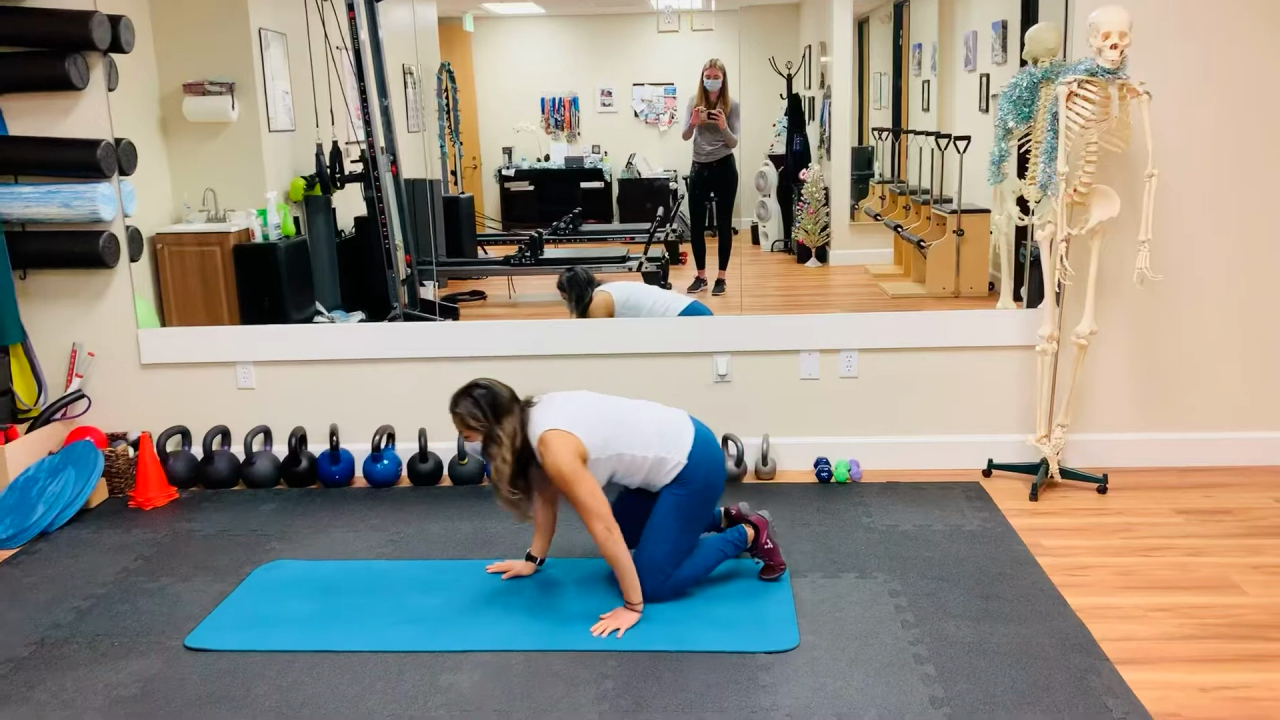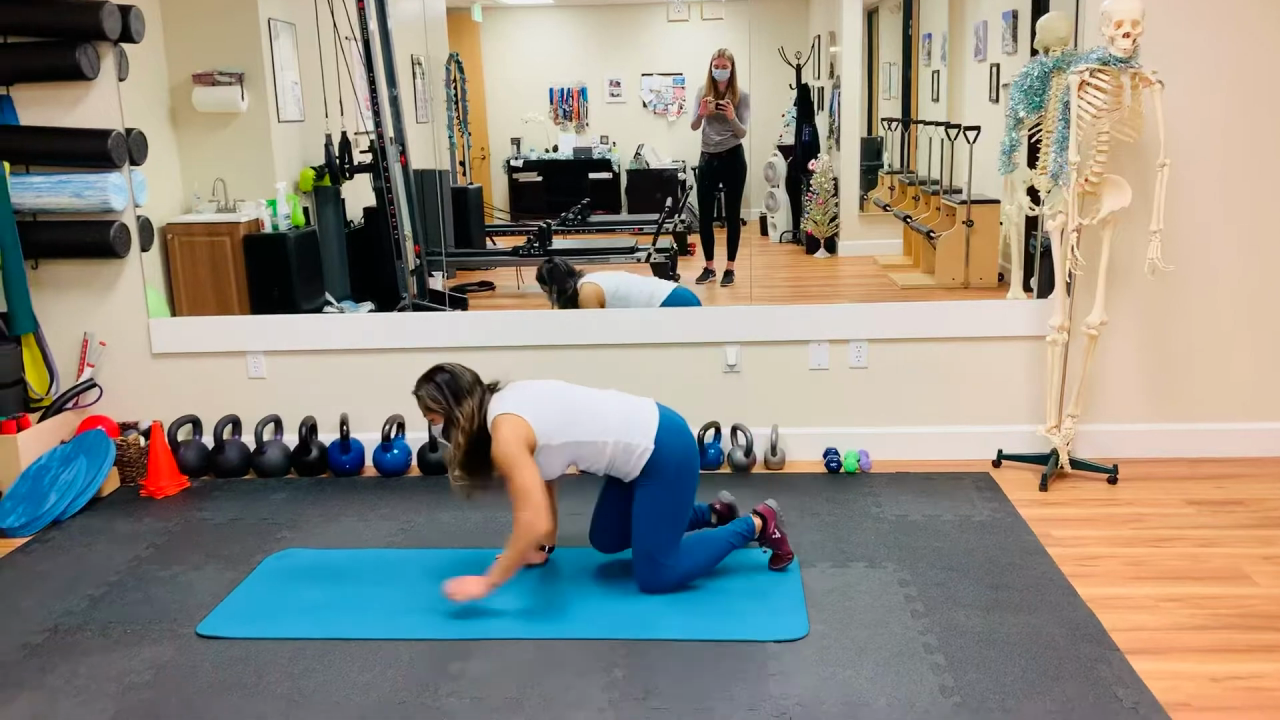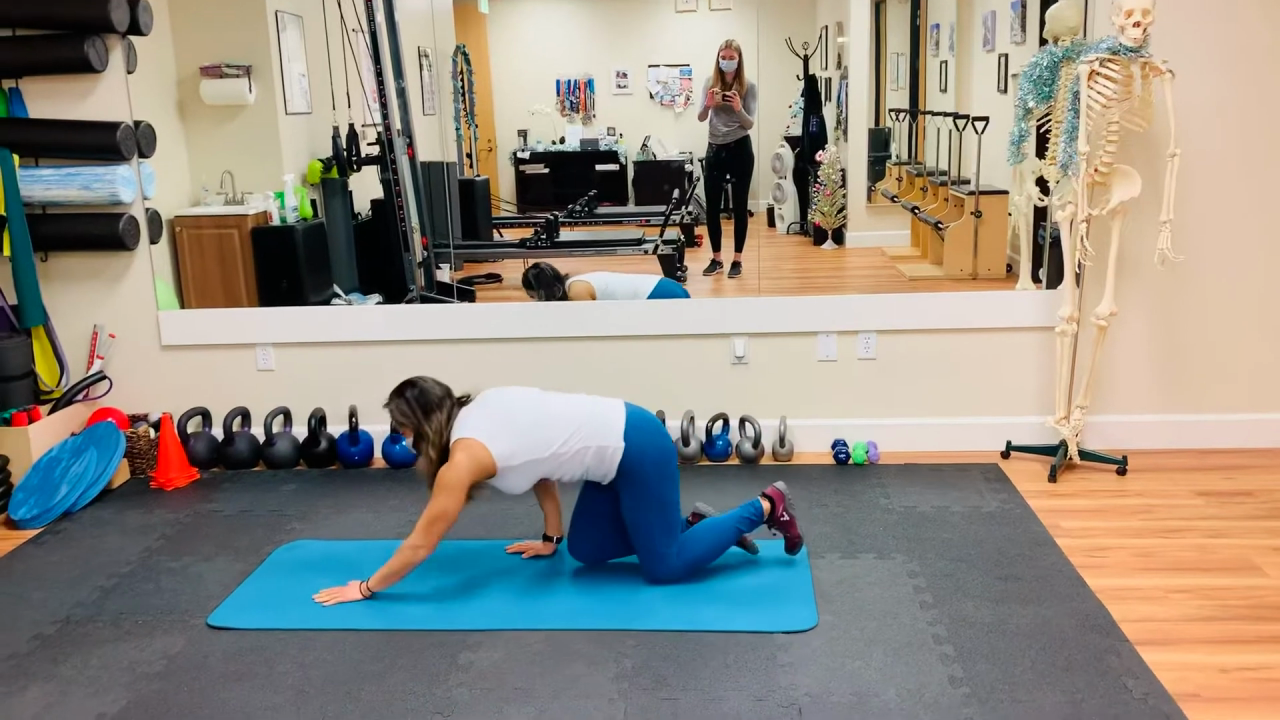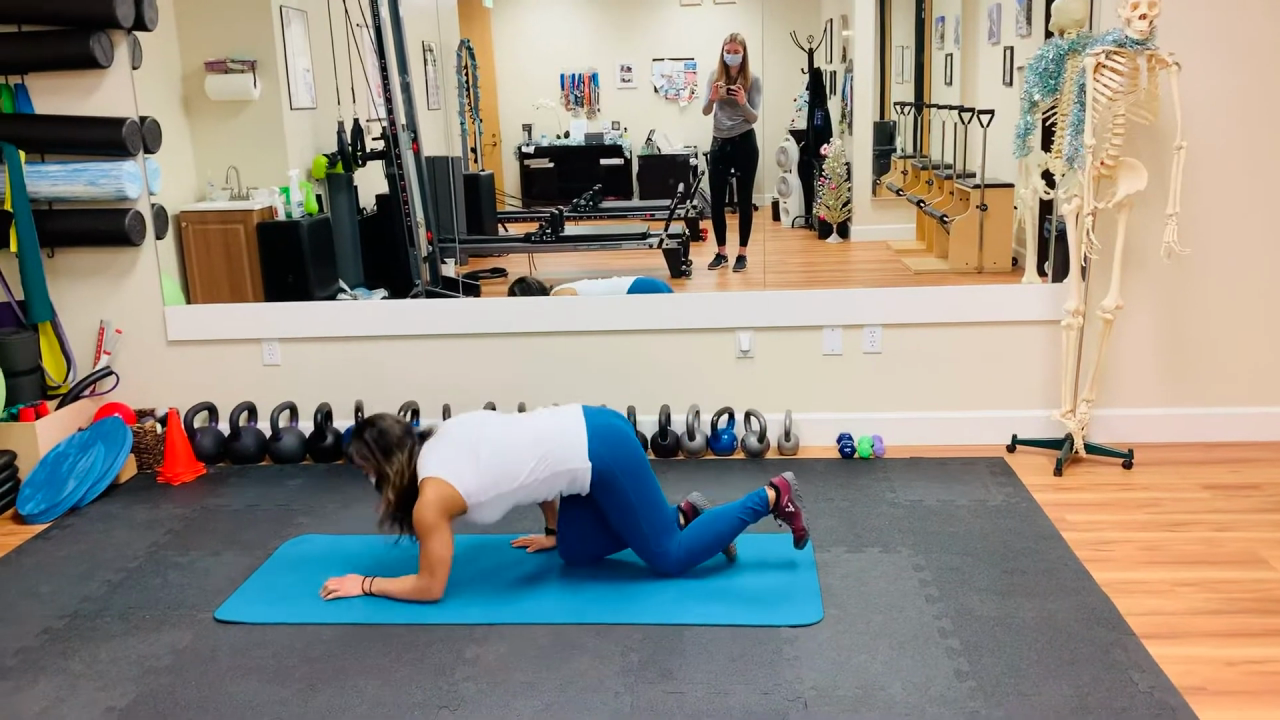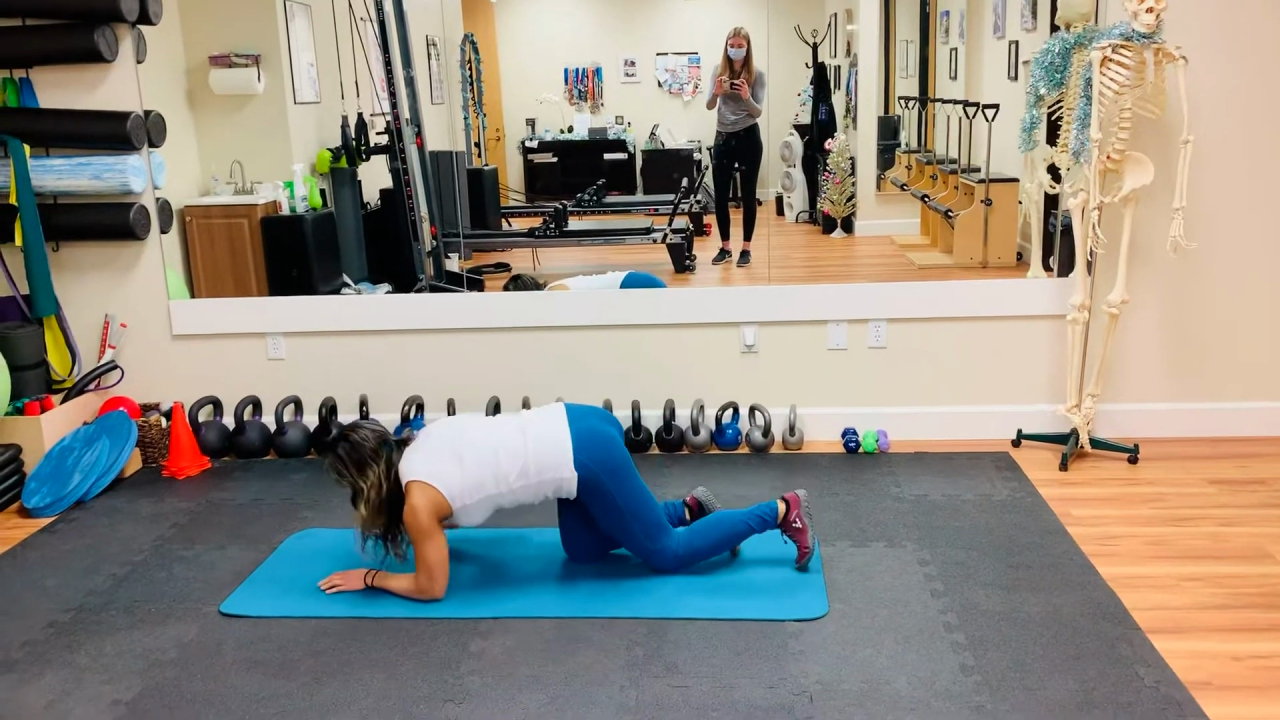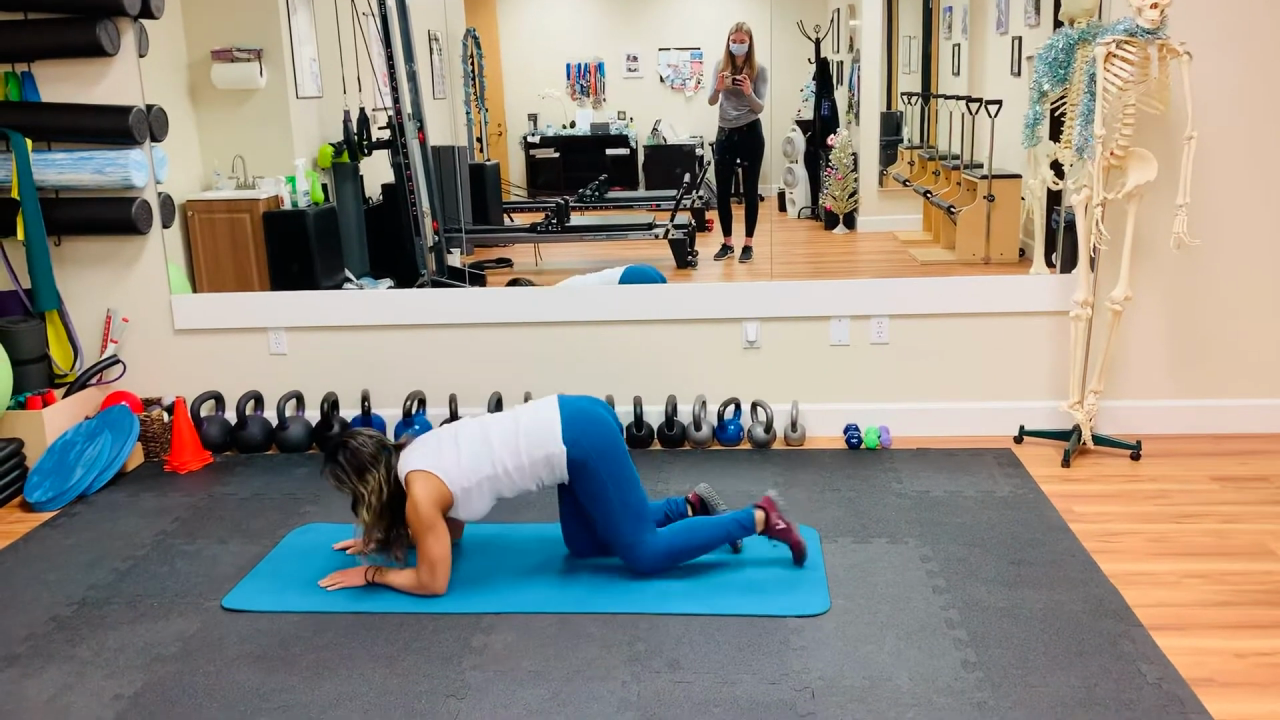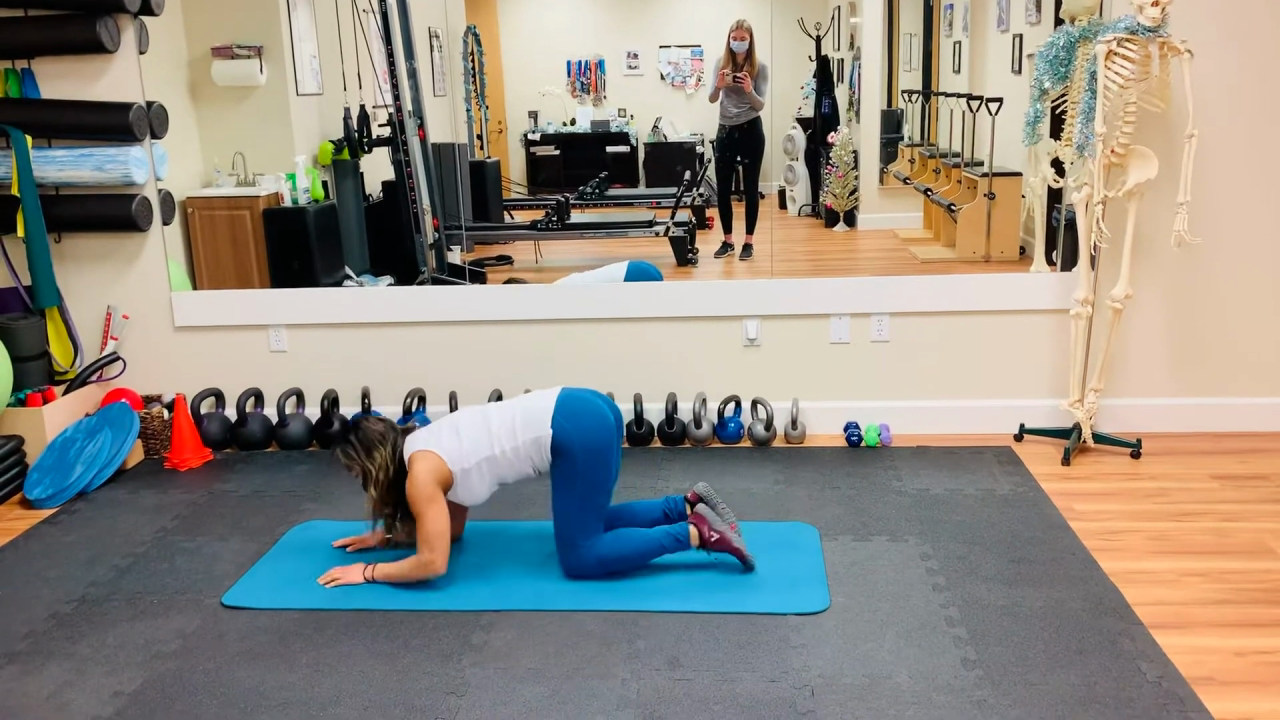
dt=0.3s
person 1, frame 1
left shoulder: (554, 446)
right shoulder: (533, 417)
left elbow: (604, 529)
right elbow: (546, 496)
left wrist: (633, 606)
right wrist: (532, 559)
left hip: (696, 464)
right hip: (674, 447)
left knee: (653, 582)
right knee: (626, 536)
left ankle: (748, 533)
right ankle: (724, 518)
person 1, frame 2
left shoulder: (504, 434)
right shoulder: (508, 404)
left elbow: (535, 527)
right elbow: (545, 475)
left wrist: (488, 582)
right wrist: (546, 550)
left hip: (665, 452)
right hip: (650, 435)
left knee: (658, 577)
right knee: (606, 540)
left ankle: (757, 524)
right ankle: (713, 513)
person 1, frame 3
left shoulder: (463, 456)
right shoulder: (480, 408)
left elbow: (421, 544)
left wrist: (365, 588)
right wrist: (551, 537)
left hip: (640, 450)
right hip: (624, 432)
left knee: (662, 567)
right knee: (586, 552)
left ankle: (764, 508)
right ankle: (692, 524)
person 1, frame 4
left shoulder: (431, 495)
right shoulder: (444, 434)
left elbow: (430, 587)
left wrist: (365, 584)
right wrist: (552, 531)
left hip: (603, 452)
right hip: (590, 424)
left knee: (669, 557)
right knee: (577, 552)
left ankle: (772, 497)
right ankle: (684, 512)
person 1, frame 5
left shoulder: (419, 499)
right shoulder: (427, 435)
left elbow: (431, 587)
left wrist: (368, 577)
right wrist: (444, 523)
left hip: (587, 457)
right hip: (578, 422)
left knee: (664, 553)
right knee: (581, 549)
left ankle: (780, 511)
right ankle: (689, 508)
person 1, frame 6
left shoulder: (418, 494)
right shoulder: (416, 452)
left elbow: (433, 582)
right elbow: (448, 527)
left wrist: (370, 573)
right wrist: (379, 538)
left hip: (582, 439)
right hip: (577, 416)
left knee: (644, 552)
right knee: (583, 543)
left ankle: (757, 518)
right ankle: (692, 504)
person 1, frame 7
left shoulder: (421, 472)
right shoulder: (421, 444)
left elbow: (432, 563)
right elbow: (451, 526)
left wrist: (367, 572)
right wrist: (385, 534)
left hip: (578, 428)
right hip: (586, 410)
left knee: (581, 558)
right knee: (585, 528)
left ankle: (696, 533)
right ankle: (689, 505)
person 2, frame 1
left shoulder: (732, 105)
right shoulder: (694, 102)
left elbow: (734, 143)
right elbow: (685, 136)
left wrist: (723, 127)
right wrist: (693, 123)
left hip: (724, 168)
right hip: (699, 168)
left knee: (723, 224)
right knee: (696, 224)
left ankle: (721, 277)
right ankle: (701, 276)
person 2, frame 2
left shoulder: (741, 95)
right shoulder: (703, 92)
left elbow: (743, 133)
right elbow: (694, 127)
left wrist: (732, 117)
right wrist: (701, 114)
left hip: (732, 158)
right hip: (708, 158)
left knee: (732, 215)
right knee: (705, 215)
left ankle: (729, 268)
right ankle: (709, 267)
person 2, frame 3
left shoulder: (748, 86)
right shoulder: (710, 83)
left elbow: (750, 124)
right elbow: (701, 118)
left wrist: (738, 108)
right wrist: (708, 104)
left hip: (740, 149)
right hip: (715, 149)
left knee: (739, 206)
right knee: (712, 206)
left ankle: (737, 260)
right ankle: (716, 259)
person 2, frame 4
left shoulder: (753, 80)
right shoulder: (715, 76)
left elbow: (754, 118)
right elbow: (705, 112)
left wrist: (743, 102)
right wrist: (712, 98)
left hip: (744, 143)
right hip: (719, 143)
left knee: (744, 200)
right knee: (717, 200)
left ankle: (742, 254)
right ankle: (721, 252)
person 2, frame 5
left shoulder: (756, 74)
right shoulder: (718, 70)
left elbow: (758, 112)
right elbow: (709, 106)
left wrist: (746, 97)
right wrist: (716, 93)
left hip: (748, 138)
right hip: (723, 137)
left knee: (748, 195)
right knee: (720, 195)
left ankle: (746, 248)
right ankle: (725, 247)
person 2, frame 6
left shoulder: (759, 69)
right shoulder: (720, 66)
left elbow: (760, 108)
right elbow: (711, 102)
left wrist: (748, 93)
right wrist: (718, 88)
left hip: (750, 133)
right hip: (725, 133)
left knee: (750, 191)
right knee: (722, 191)
left ankle: (748, 244)
right ankle: (727, 243)
person 2, frame 7
left shoulder: (759, 67)
right shoulder: (721, 63)
left elbow: (760, 105)
right elbow: (712, 99)
left wrist: (749, 90)
right wrist: (719, 86)
left hip: (750, 131)
right hip: (725, 130)
left knee: (750, 188)
right knee: (723, 189)
left ankle: (748, 242)
right ankle: (727, 241)
